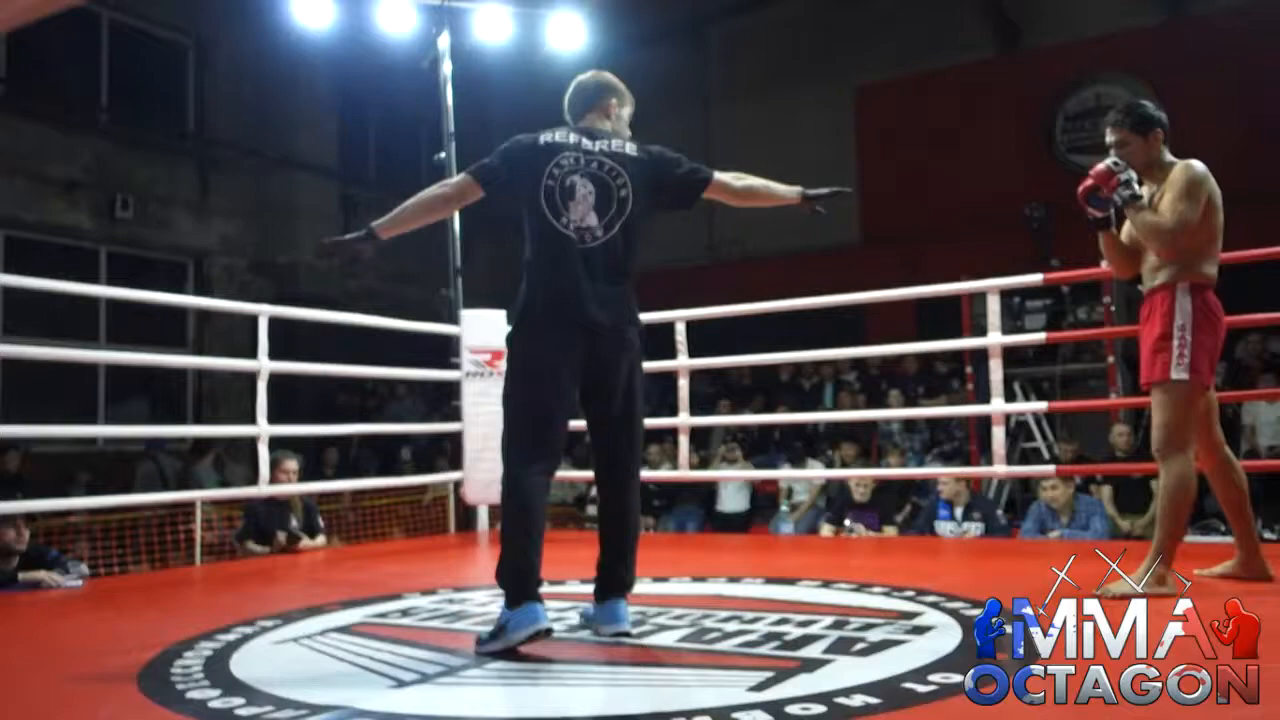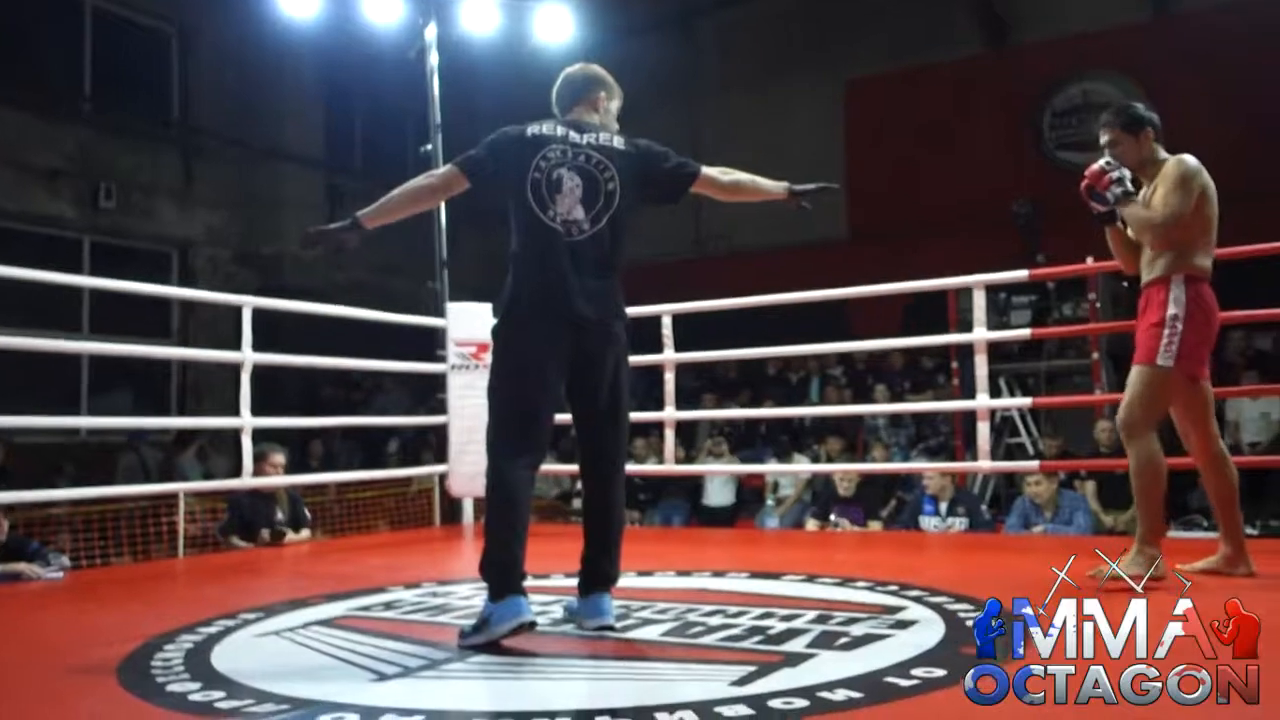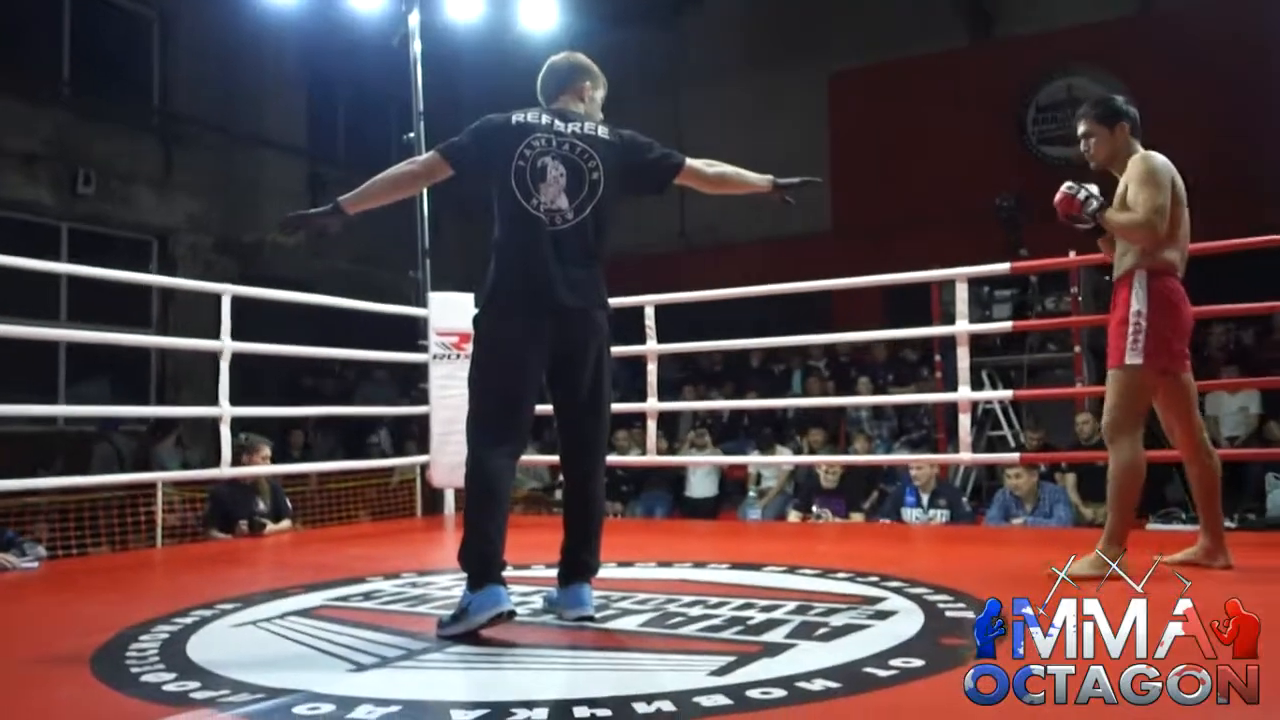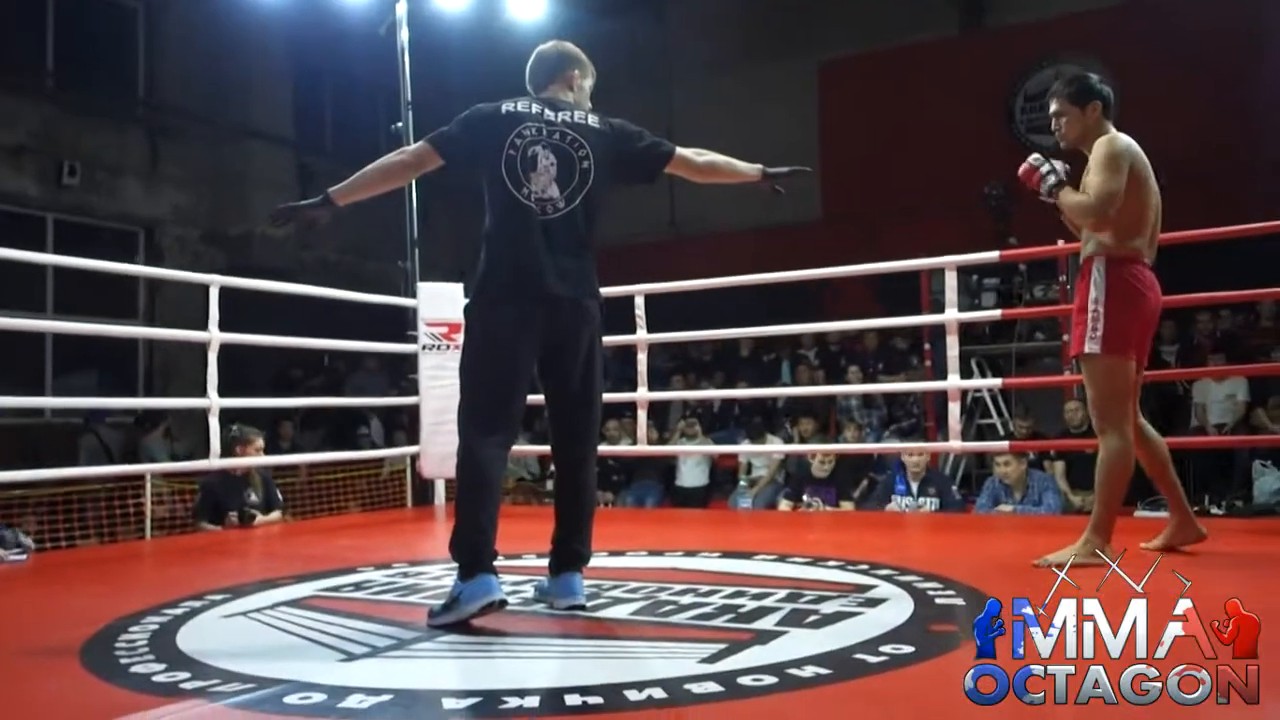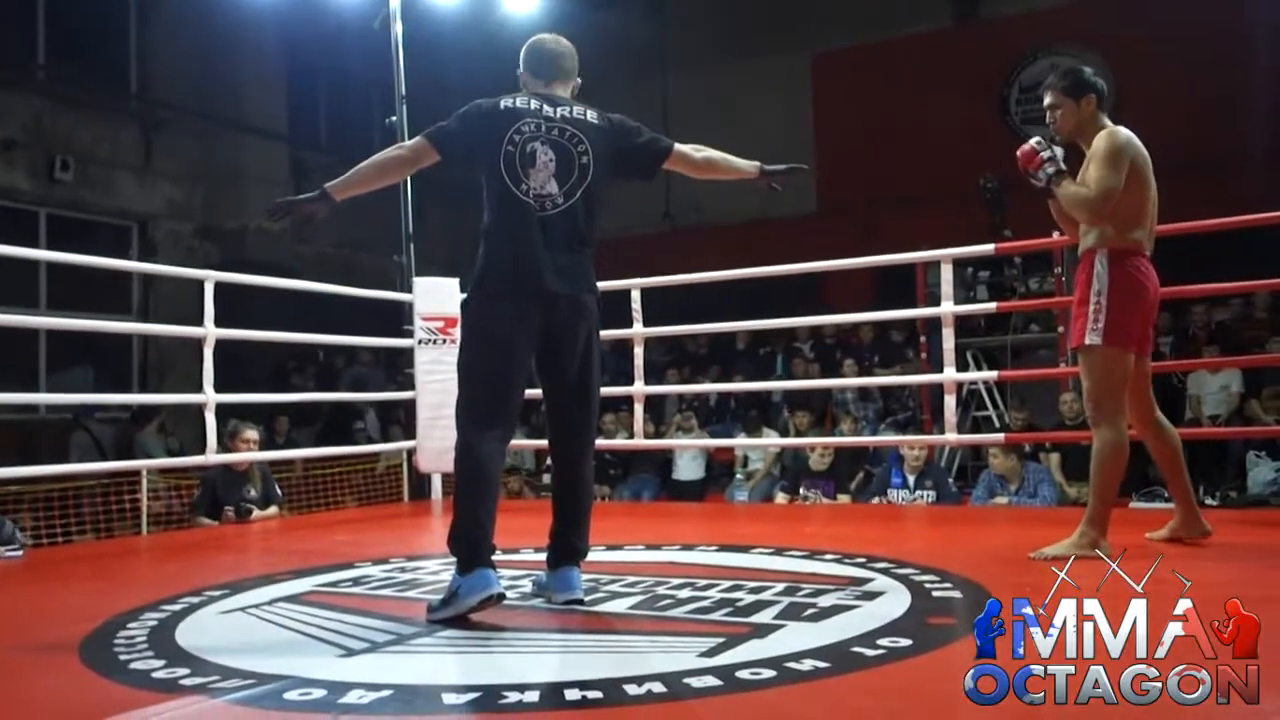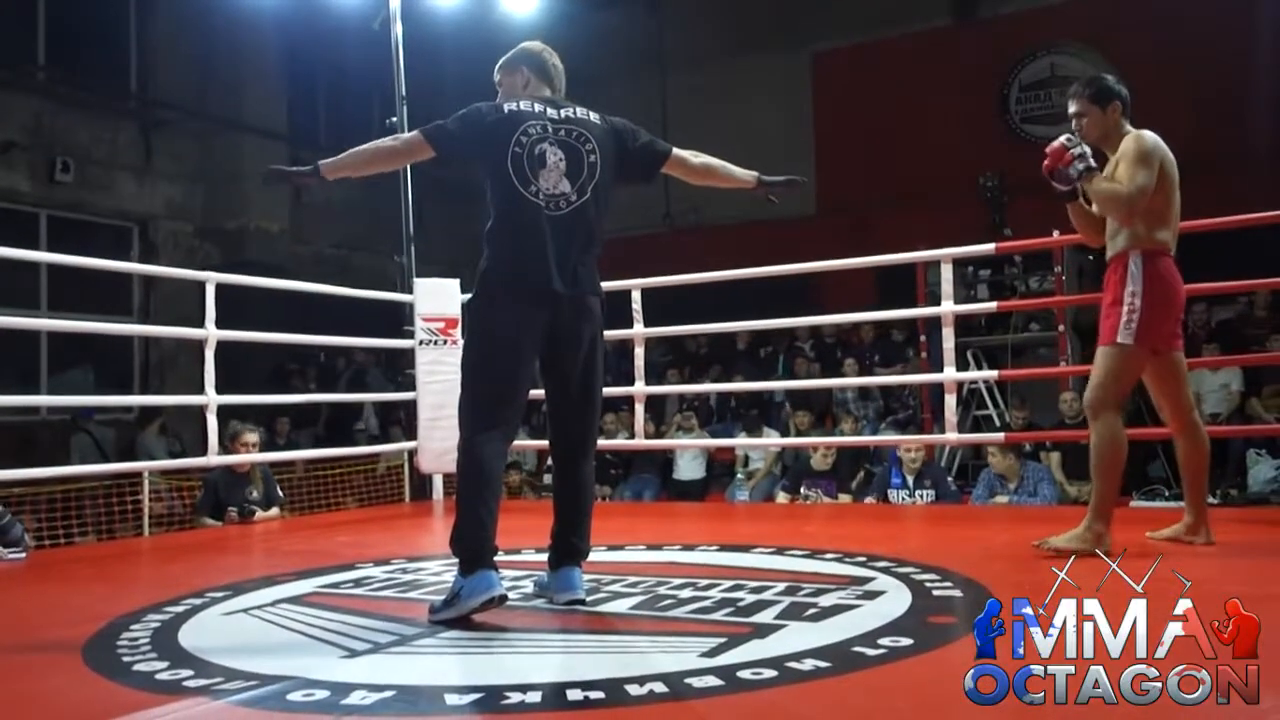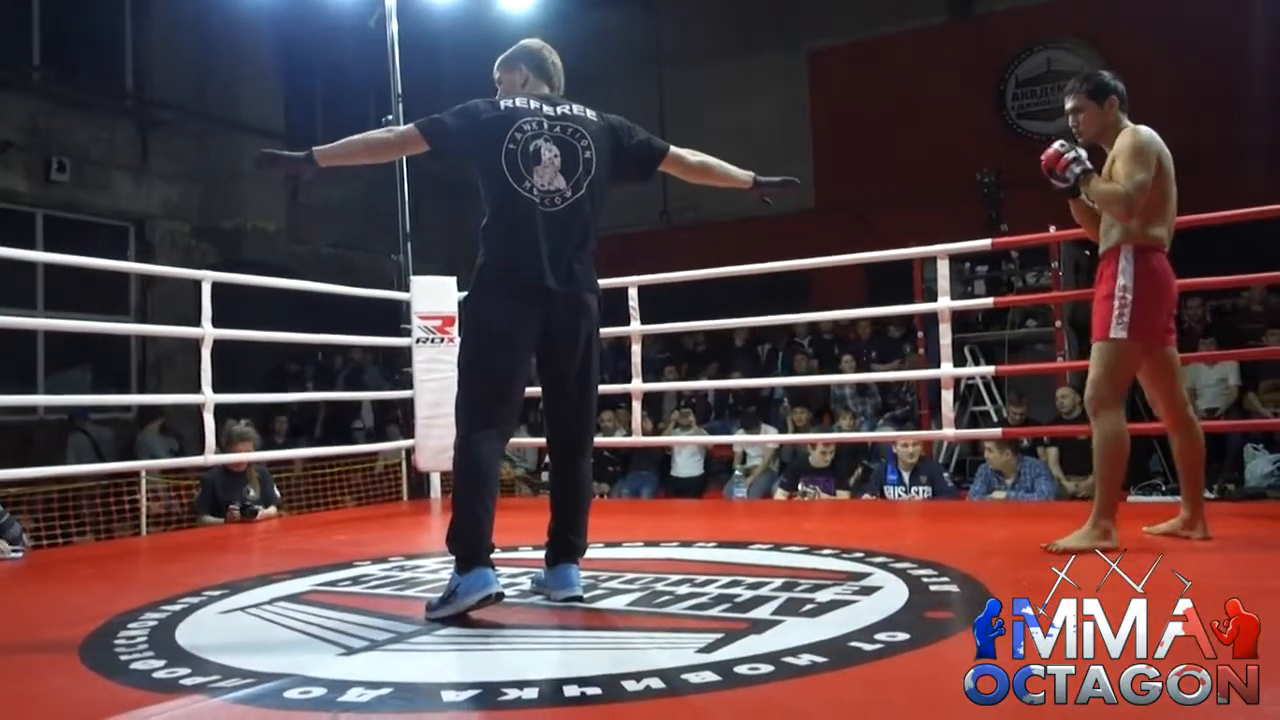
dt=0.3s
person 1, frame 1
left shoulder: (529, 150)
right shoulder: (644, 161)
left elbow: (449, 194)
right elbow: (736, 188)
left wrist: (372, 235)
right wrist: (803, 196)
left hip: (545, 327)
right hip: (613, 331)
left knee: (529, 461)
right knee: (619, 466)
left ankle: (523, 603)
right ankle: (613, 600)
person 1, frame 2
left shoulder: (516, 142)
right shoulder: (632, 154)
left elbow: (436, 185)
right elbow: (722, 182)
left wrist: (356, 224)
right wrist: (789, 191)
left hip: (532, 320)
right hip: (599, 323)
left knee: (514, 454)
right knee: (604, 460)
left ankle: (506, 596)
right ankle: (596, 594)
person 1, frame 3
left shoulder: (501, 129)
right shoulder: (616, 144)
left elbow: (417, 171)
right elbow: (705, 173)
left wrist: (339, 209)
right wrist: (773, 185)
left hip: (514, 308)
right hip: (582, 313)
left knee: (494, 443)
right knee: (584, 451)
left ankle: (485, 586)
right ankle: (576, 585)
person 1, frame 4
left shoulder: (490, 120)
right shoulder: (606, 133)
left elbow: (408, 161)
right elbow: (695, 163)
left wrist: (328, 200)
right wrist: (763, 173)
left hip: (505, 298)
right hip: (574, 302)
left knee: (486, 432)
right knee: (576, 440)
left ankle: (477, 575)
right ankle: (568, 573)
person 1, frame 5
left shoulder: (489, 115)
right shoulder: (605, 128)
left elbow: (405, 157)
right elbow: (693, 159)
left wrist: (326, 195)
right wrist: (760, 171)
left hip: (503, 294)
right hip: (572, 298)
left knee: (483, 427)
right knee: (573, 434)
left ankle: (475, 570)
right ankle: (566, 568)
person 1, frame 6
left shoulder: (491, 120)
right shoulder: (606, 131)
left elbow: (402, 148)
right elbow: (690, 165)
left wrist: (317, 172)
right wrist: (757, 181)
left hip: (509, 296)
right hip: (577, 299)
left knee: (487, 427)
right knee: (575, 435)
left ankle: (478, 570)
right ankle: (567, 568)
person 1, frame 7
left shoulder: (486, 117)
right shoulder: (603, 128)
left elbow: (393, 140)
right elbow: (687, 162)
left wrist: (311, 158)
right wrist: (753, 182)
left hip: (505, 292)
right hip: (574, 295)
left knee: (483, 425)
right knee: (572, 433)
left ankle: (474, 568)
right ankle: (564, 565)
person 2, frame 1
left shoulder: (1189, 174)
right shoulder: (1146, 191)
left elbow: (1168, 240)
right elbow: (1124, 267)
left wrist: (1128, 198)
right wrist: (1103, 217)
left hip: (1183, 311)
right hip: (1161, 314)
left knee: (1170, 445)
right knee: (1209, 446)
left ankle: (1157, 569)
right ankle: (1249, 557)
person 2, frame 2
left shoulder: (1182, 168)
right shoulder: (1150, 186)
left elbow: (1160, 233)
right elbow: (1132, 261)
left wrist: (1121, 193)
right wrist: (1107, 211)
left hip: (1179, 303)
right hip: (1163, 307)
left knee: (1134, 422)
right knee: (1203, 440)
left ankle: (1147, 549)
right ankle: (1233, 552)
person 2, frame 3
left shoulder: (1146, 164)
right shoulder: (1139, 175)
left elbow: (1150, 229)
left wrist: (1096, 210)
right wrist: (1094, 223)
left hip: (1147, 299)
right hip: (1158, 302)
left knee: (1121, 429)
right knee: (1189, 432)
left ankle: (1110, 552)
right ankle: (1212, 543)
person 2, frame 4
left shoulder: (1111, 147)
right shoulder: (1121, 154)
left elbow: (1098, 214)
left wrist: (1055, 186)
right wrist: (1060, 194)
left hip: (1111, 284)
right hip: (1133, 283)
left knee: (1110, 422)
right knee: (1127, 420)
left ankle: (1096, 542)
right ankle: (1182, 520)
person 2, frame 5
left shoulder: (1113, 139)
right shoulder: (1105, 150)
left elbow: (1095, 210)
right elbow: (1079, 228)
left wrist: (1055, 173)
right wrist: (1048, 182)
left hip: (1112, 276)
right hip: (1128, 277)
left knee: (1103, 413)
right knee: (1141, 411)
left ankle: (1091, 534)
right ankle: (1188, 518)
person 2, frame 6
left shoulder: (1141, 144)
right shoulder: (1123, 158)
left elbow: (1128, 206)
right elbow: (1098, 233)
left wrist: (1085, 170)
right wrist: (1070, 189)
left hip: (1141, 279)
right hip: (1149, 283)
left knee: (1101, 403)
right knee: (1178, 411)
left ankle: (1096, 527)
right ankle: (1196, 522)
person 2, frame 7
left shoulder: (1135, 139)
right shoulder: (1124, 151)
left elbow: (1126, 205)
right elbow: (1102, 226)
left wrist: (1082, 173)
right wrist: (1072, 186)
left hip: (1132, 274)
right hip: (1141, 277)
left knee: (1103, 400)
right knee: (1172, 405)
left ankle: (1101, 525)
right ankle: (1193, 515)
